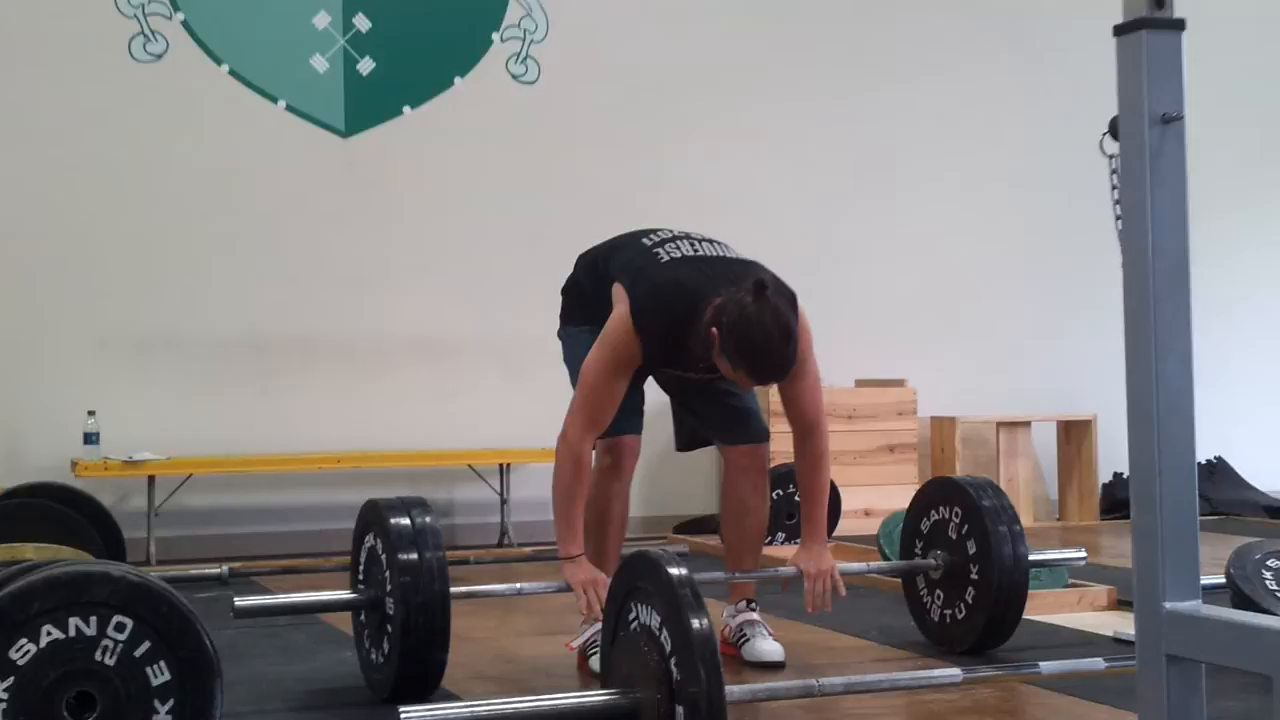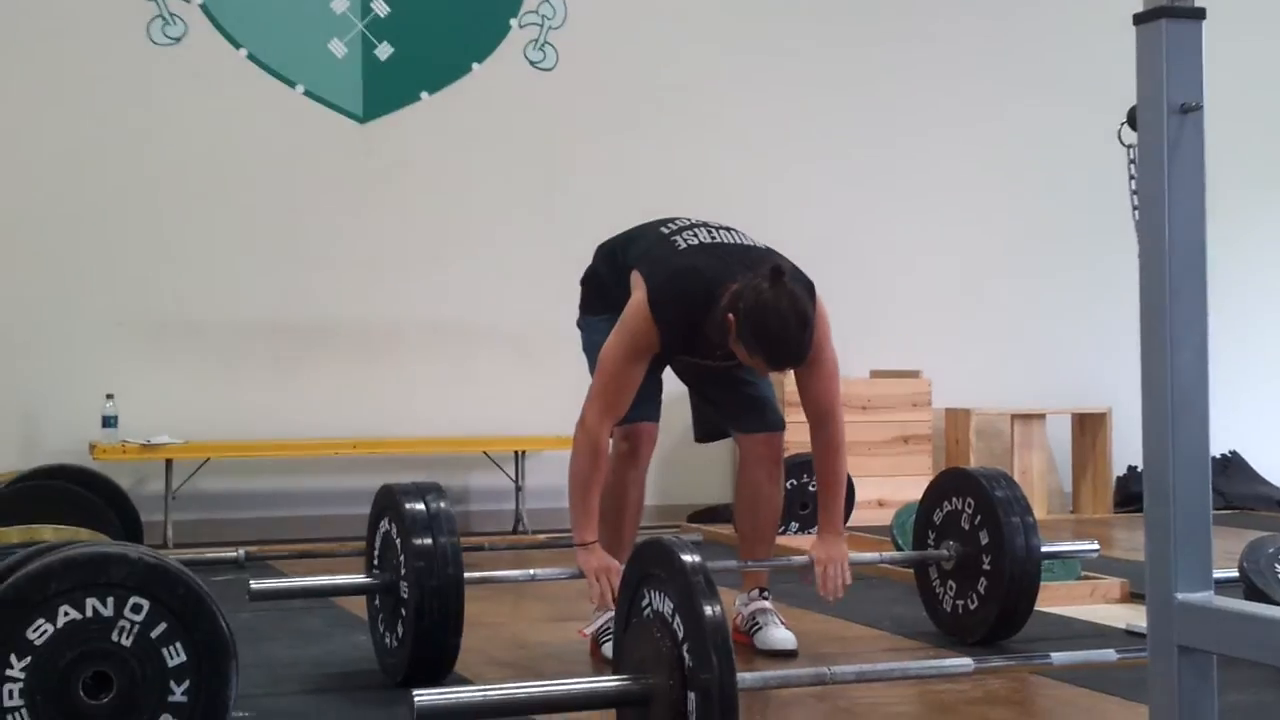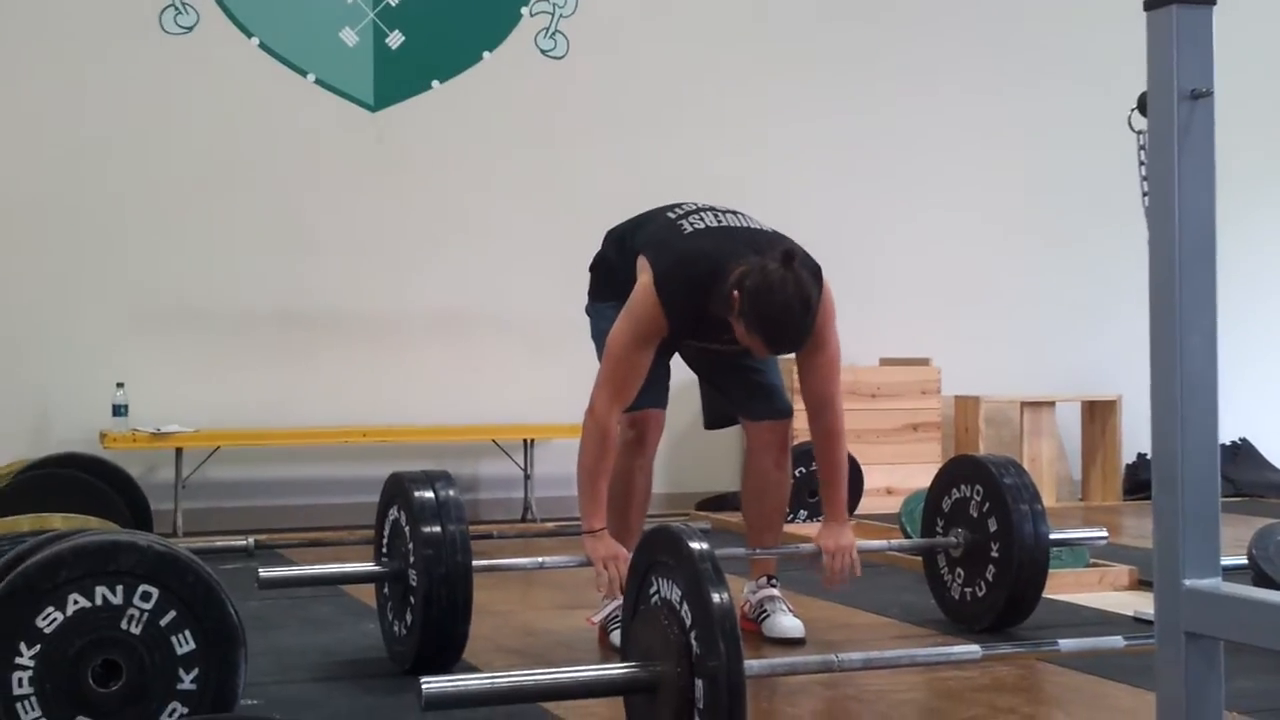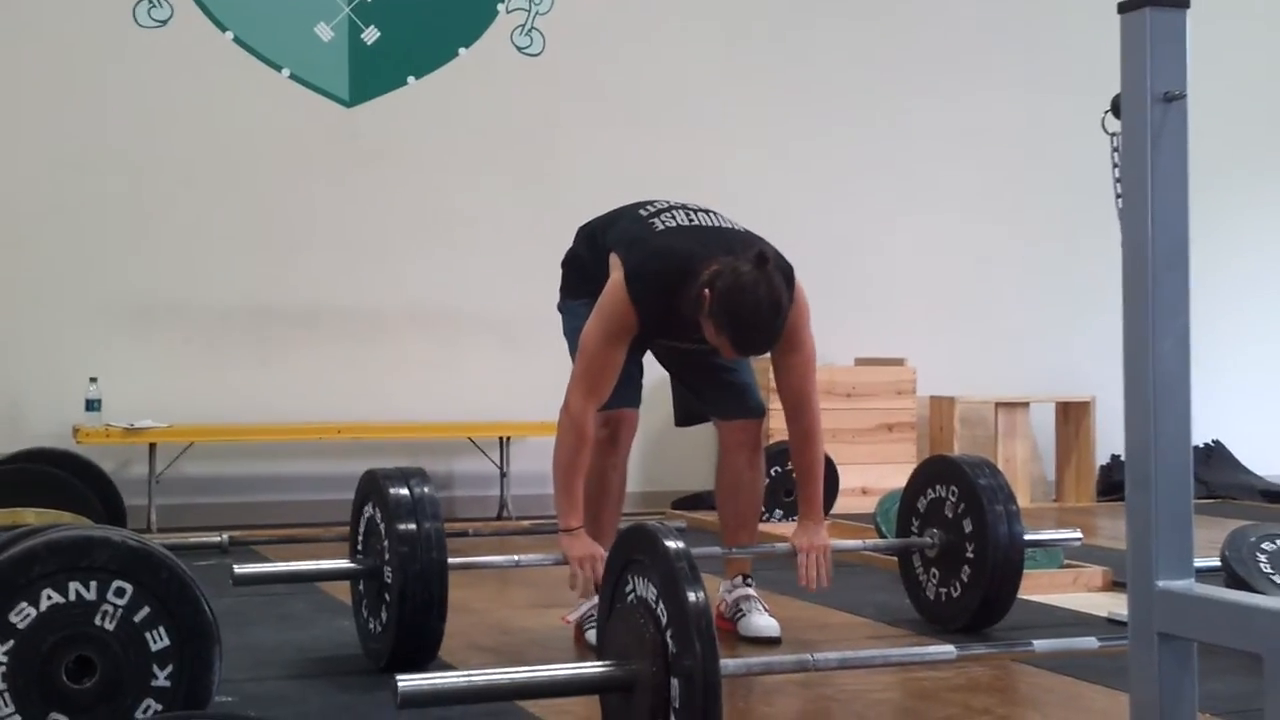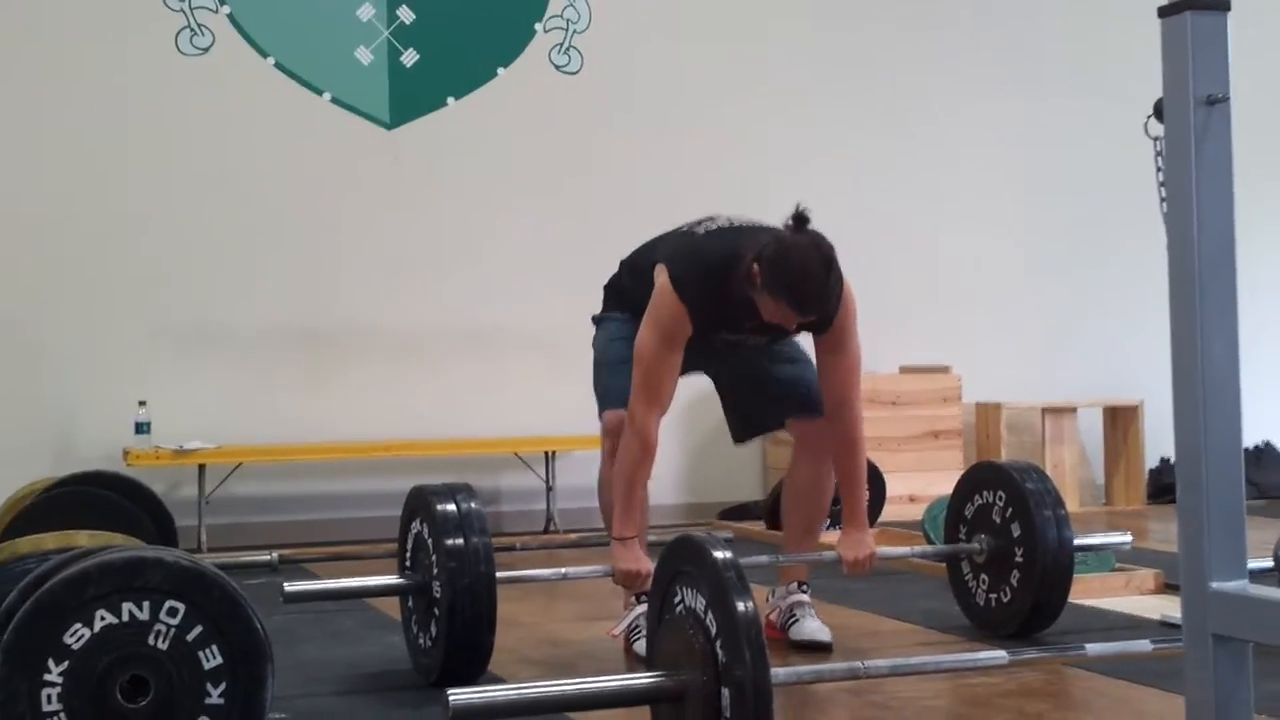
dt=0.5s
person 1, frame 1
left shoulder: (782, 319)
right shoulder: (633, 319)
left elbow: (810, 431)
right elbow: (576, 436)
left wrist: (814, 542)
right wrist: (572, 556)
left hip: (697, 316)
right hip: (596, 311)
left knee: (751, 450)
right knee: (618, 449)
left ankle: (742, 615)
right ankle: (599, 624)
person 1, frame 2
left shoulder: (802, 309)
right shoulder: (654, 306)
left elbow: (827, 422)
right elbow: (594, 424)
left wrist: (831, 533)
right wrist: (587, 543)
left hip: (711, 317)
right hip: (615, 298)
left knee: (766, 440)
right knee: (636, 436)
left ankle: (754, 603)
right ankle: (613, 611)
person 1, frame 3
left shoulder: (809, 293)
right shoulder: (658, 289)
left elbow: (825, 409)
right elbow: (605, 410)
left wrist: (836, 520)
right wrist: (595, 530)
left hip: (719, 307)
right hip: (624, 285)
left knee: (774, 426)
right knee: (642, 423)
left ankle: (762, 591)
right ankle: (620, 599)
person 1, frame 4
left shoulder: (781, 293)
right shoulder: (630, 285)
left elbow: (802, 410)
right elbow: (580, 408)
left wrist: (812, 521)
right wrist: (572, 529)
left hip: (690, 300)
right hip: (594, 282)
left knee: (745, 427)
right knee: (614, 423)
left ankle: (738, 590)
right ankle: (596, 599)
person 1, frame 5
left shoulder: (831, 293)
right shoulder: (682, 282)
left elbow: (845, 414)
right elbow: (644, 418)
left wrist: (857, 526)
right wrist: (625, 541)
left hip: (746, 334)
right hip: (638, 311)
left knee: (818, 427)
right knee: (623, 424)
left ankle: (790, 598)
right ankle: (640, 607)
